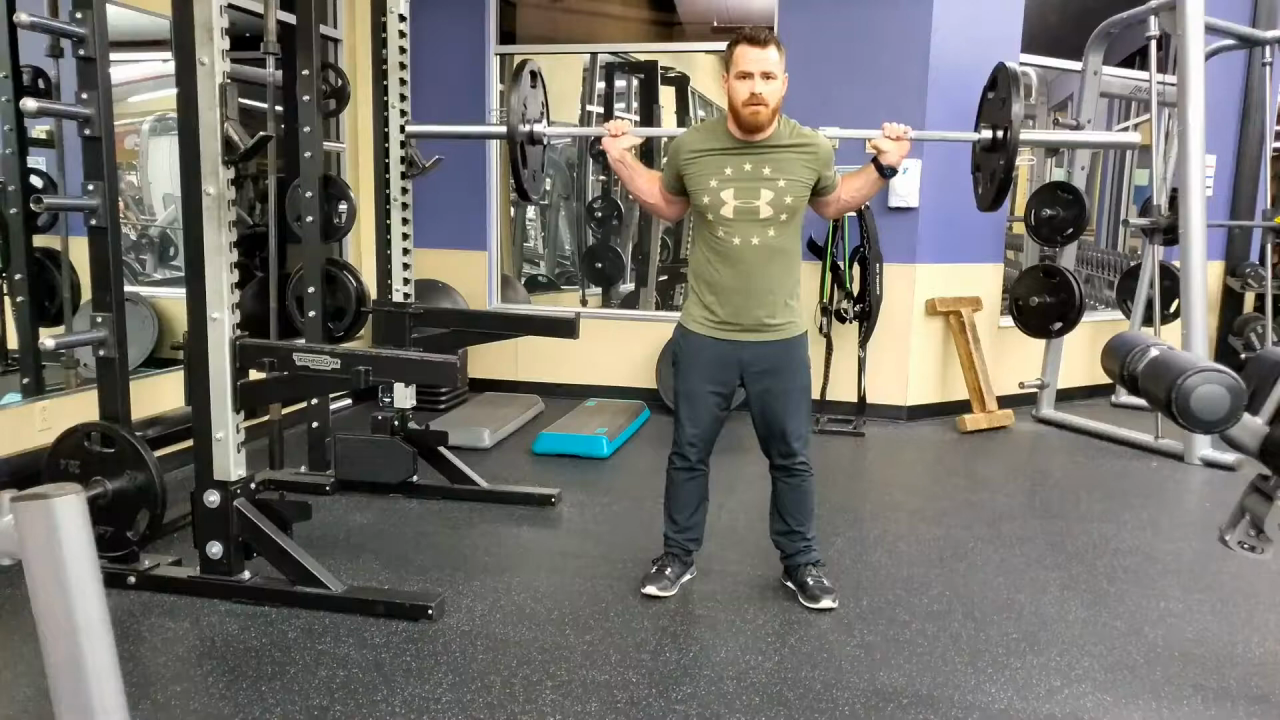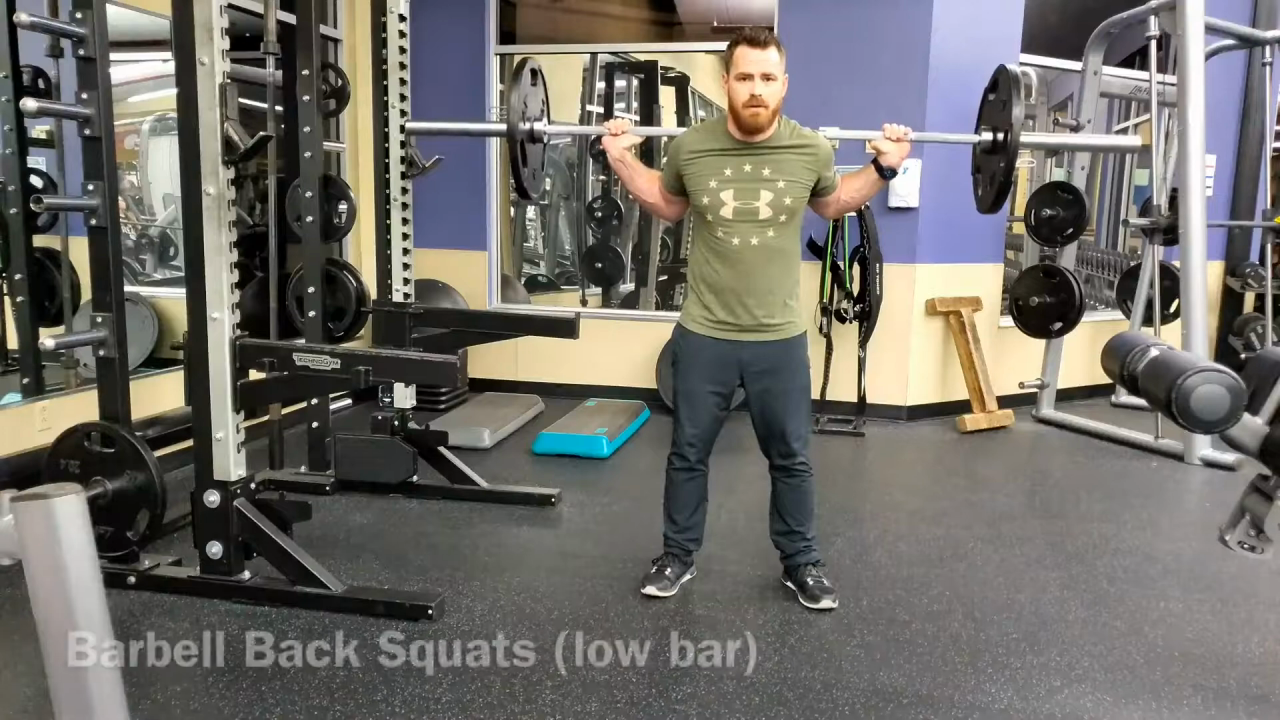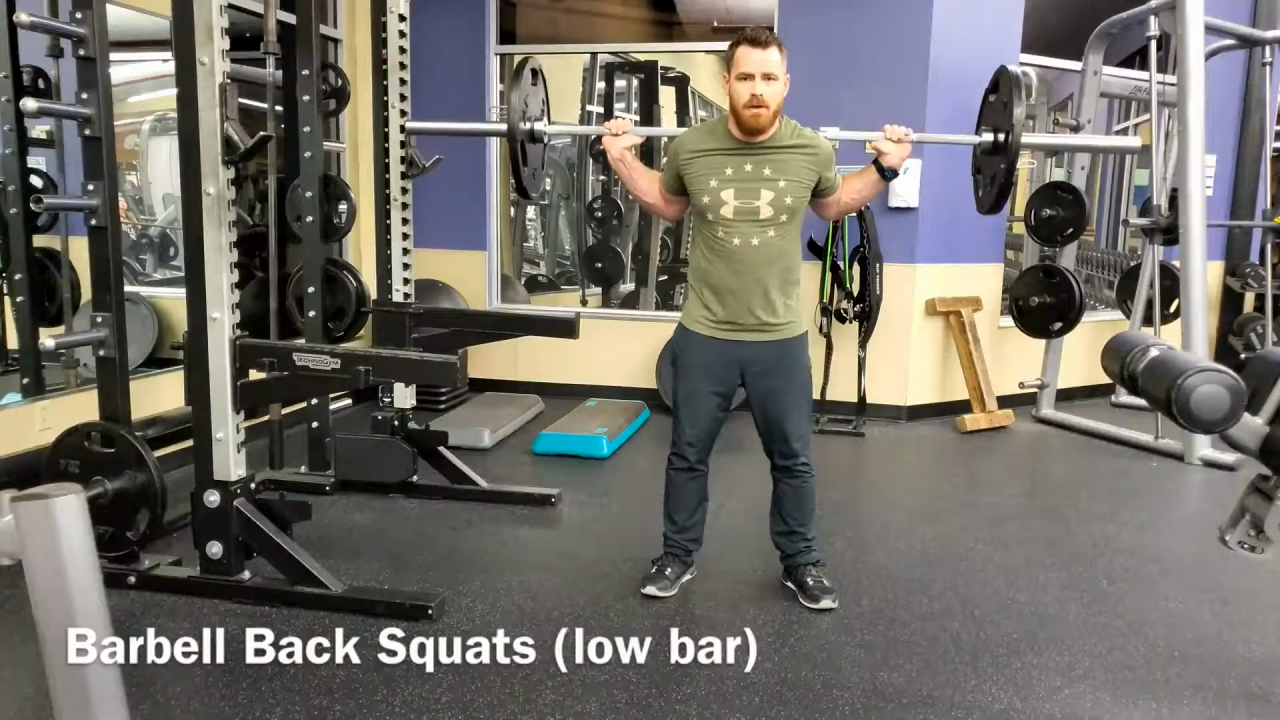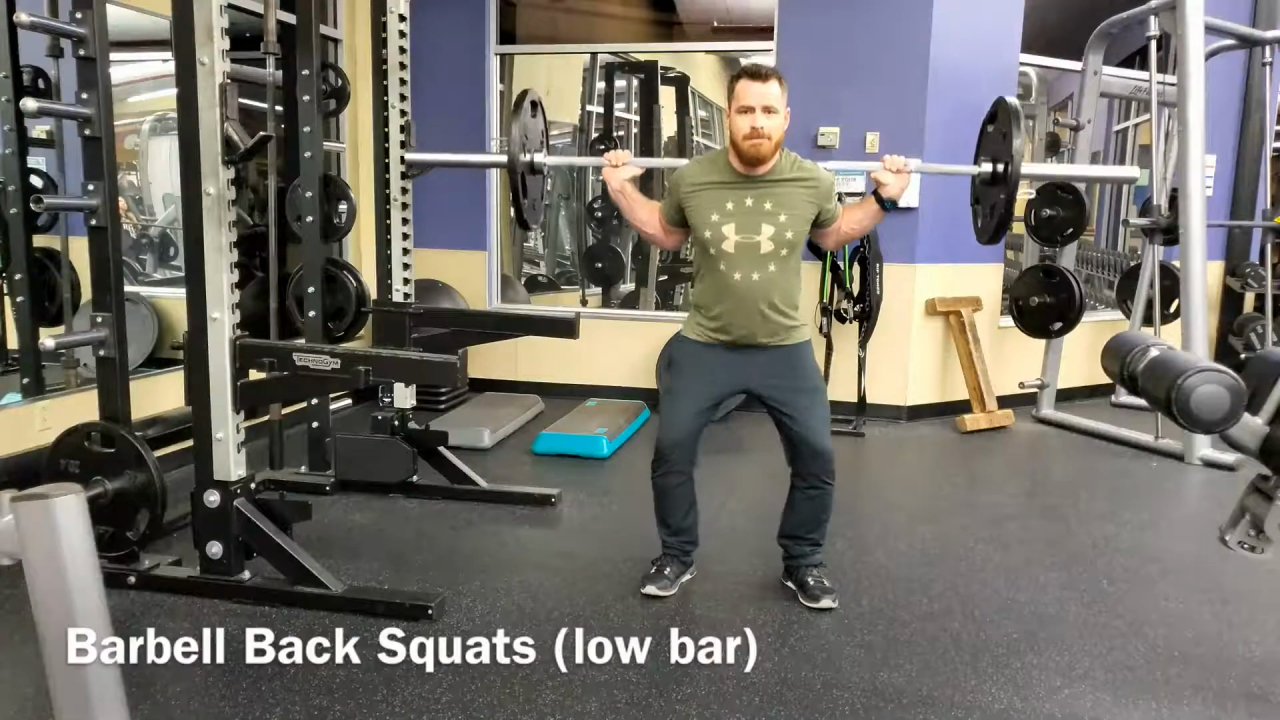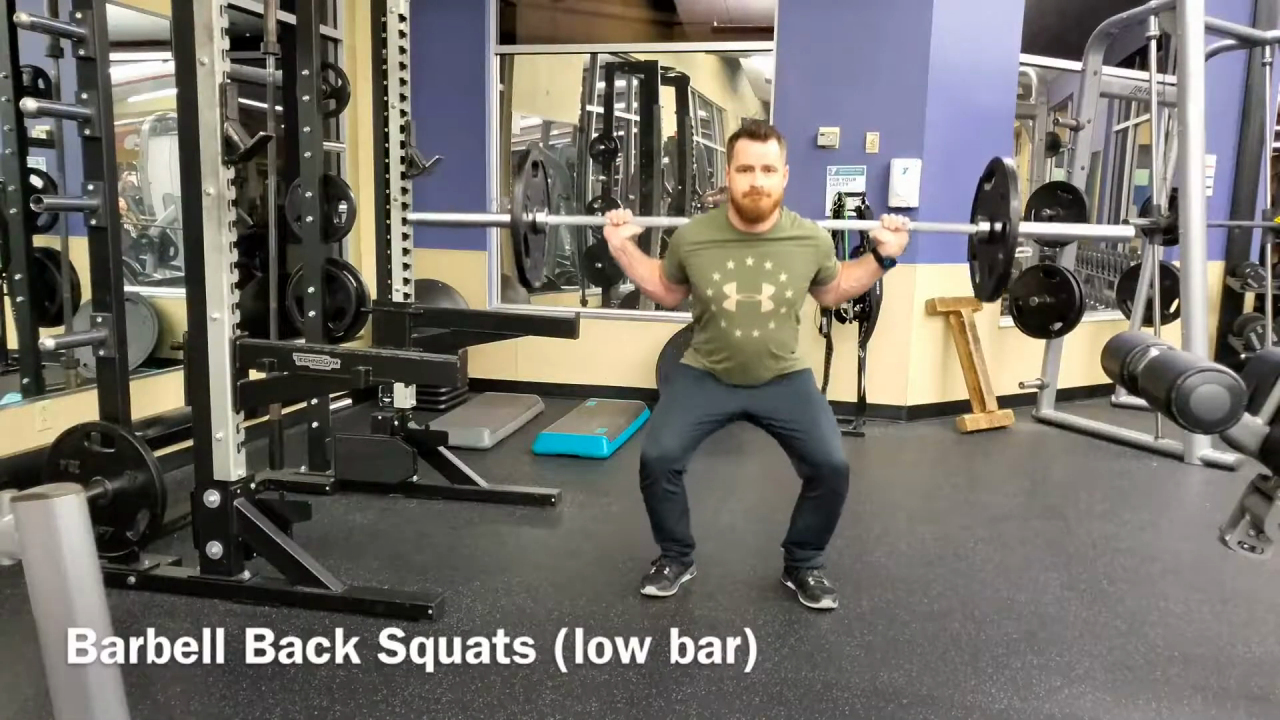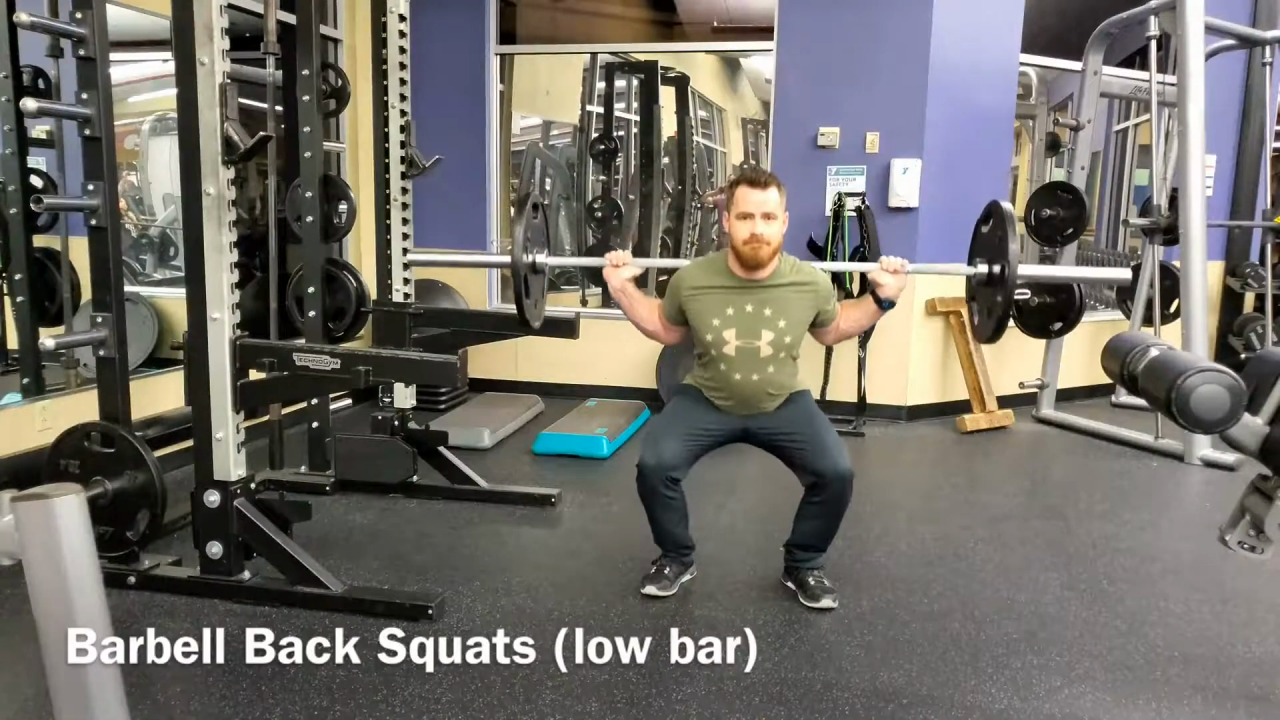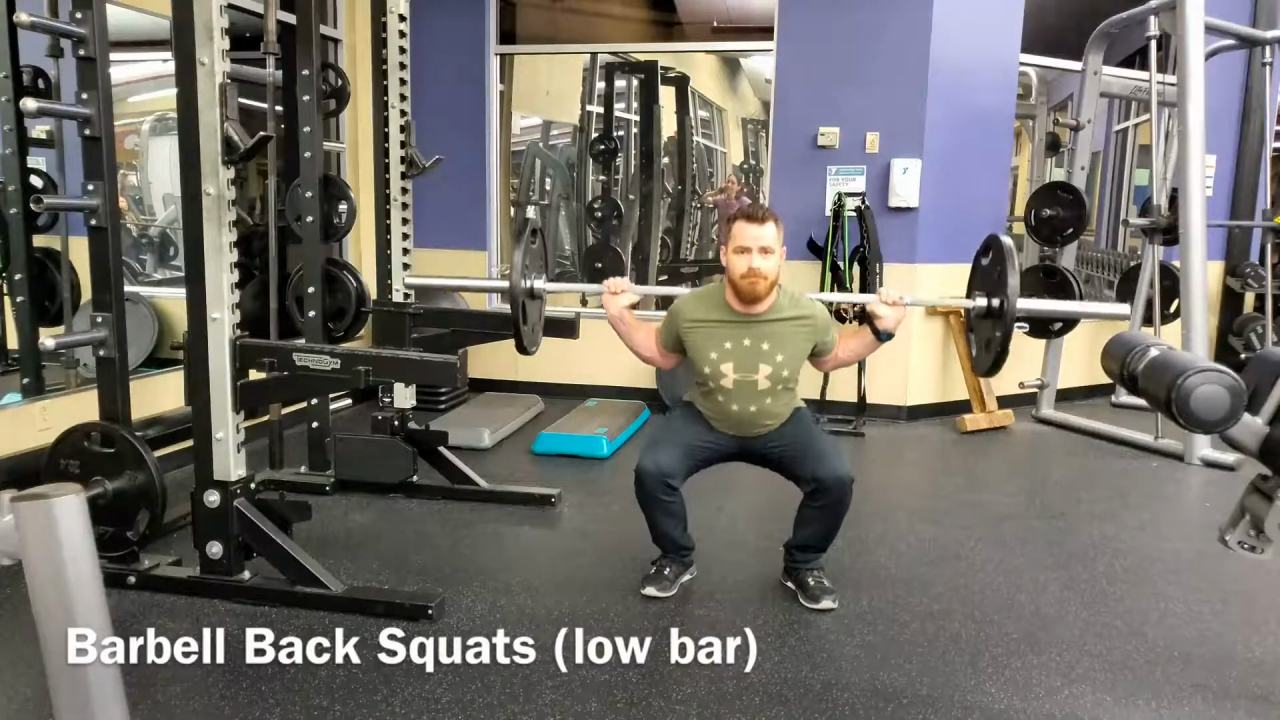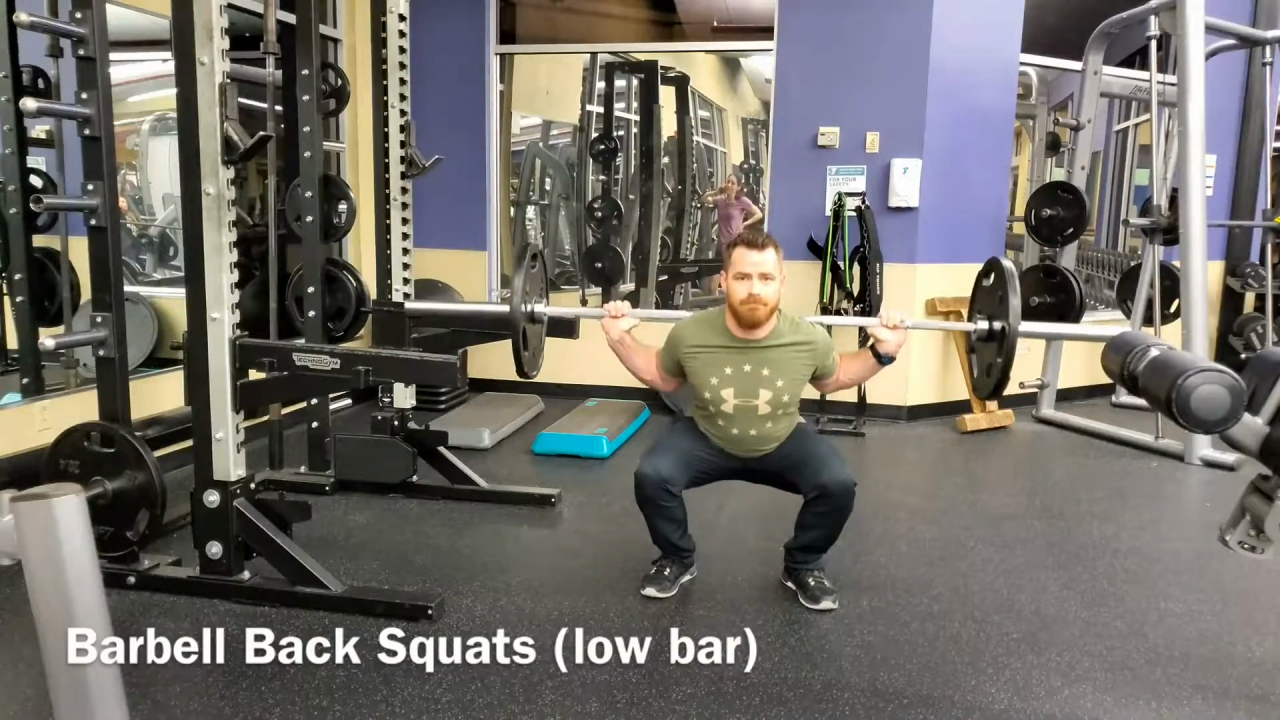
dt=0.3s
person 1, frame 1
left shoulder: (812, 149)
right shoulder: (690, 147)
left elbow: (833, 204)
right elbow: (669, 206)
left wrist: (882, 168)
right wrist: (623, 162)
left hip: (781, 336)
right hip: (704, 334)
left knee: (791, 457)
right knee: (689, 452)
left ankle: (801, 563)
right ankle: (677, 555)
person 1, frame 2
left shoulder: (811, 150)
right shoulder: (689, 148)
left elbow: (832, 204)
right elbow: (668, 205)
left wrist: (882, 169)
right wrist: (622, 161)
left hip: (779, 336)
right hip: (704, 333)
left knee: (790, 457)
right knee: (688, 451)
left ankle: (801, 563)
right ankle: (677, 556)
person 1, frame 3
left shoulder: (813, 150)
right shoulder: (690, 147)
left elbow: (834, 204)
right elbow: (667, 204)
left wrist: (884, 169)
right wrist: (621, 160)
left hip: (781, 336)
right hip: (705, 333)
left knee: (793, 459)
right knee: (688, 453)
left ankle: (801, 563)
right ankle: (677, 557)
person 1, frame 4
left shoulder: (813, 182)
right shoulder: (690, 180)
left elbow: (832, 235)
right elbow: (667, 235)
left wrist: (883, 199)
right wrist: (622, 191)
left hip: (783, 346)
right hip: (706, 344)
left knee: (816, 454)
right knee: (671, 447)
left ankle: (802, 564)
right ankle: (676, 557)
person 1, frame 5
left shoulder: (812, 240)
right shoulder: (692, 237)
left elbow: (832, 291)
right elbow: (669, 292)
left wrist: (882, 258)
right wrist: (624, 249)
left hip: (783, 378)
right hip: (706, 374)
left knee: (831, 466)
right knee: (658, 459)
left ankle: (803, 564)
right ankle: (675, 558)
person 1, frame 6
left shoulder: (811, 283)
right shoulder: (691, 280)
left elbow: (832, 329)
right elbow: (666, 330)
left wrist: (881, 298)
right wrist: (622, 289)
left hip: (783, 404)
right hip: (705, 400)
left knee: (836, 473)
right knee: (654, 465)
left ankle: (803, 565)
right ankle: (677, 559)
person 1, frame 7
left shoulder: (809, 315)
right shoulder: (689, 310)
left elbow: (830, 356)
right elbow: (663, 354)
left wrist: (878, 330)
right wrist: (620, 316)
left hip: (782, 424)
right hip: (704, 420)
left knee: (835, 478)
right knee: (652, 471)
left ankle: (802, 566)
right ankle: (676, 559)
person 1, frame 8
left shoulder: (810, 340)
right shoulder: (690, 335)
left elbow: (833, 379)
right elbow: (663, 378)
left wrist: (881, 353)
right wrist: (619, 339)
left hip: (782, 444)
right hip: (705, 441)
left knee: (838, 484)
right knee: (652, 476)
left ankle: (802, 566)
right ankle: (677, 559)
